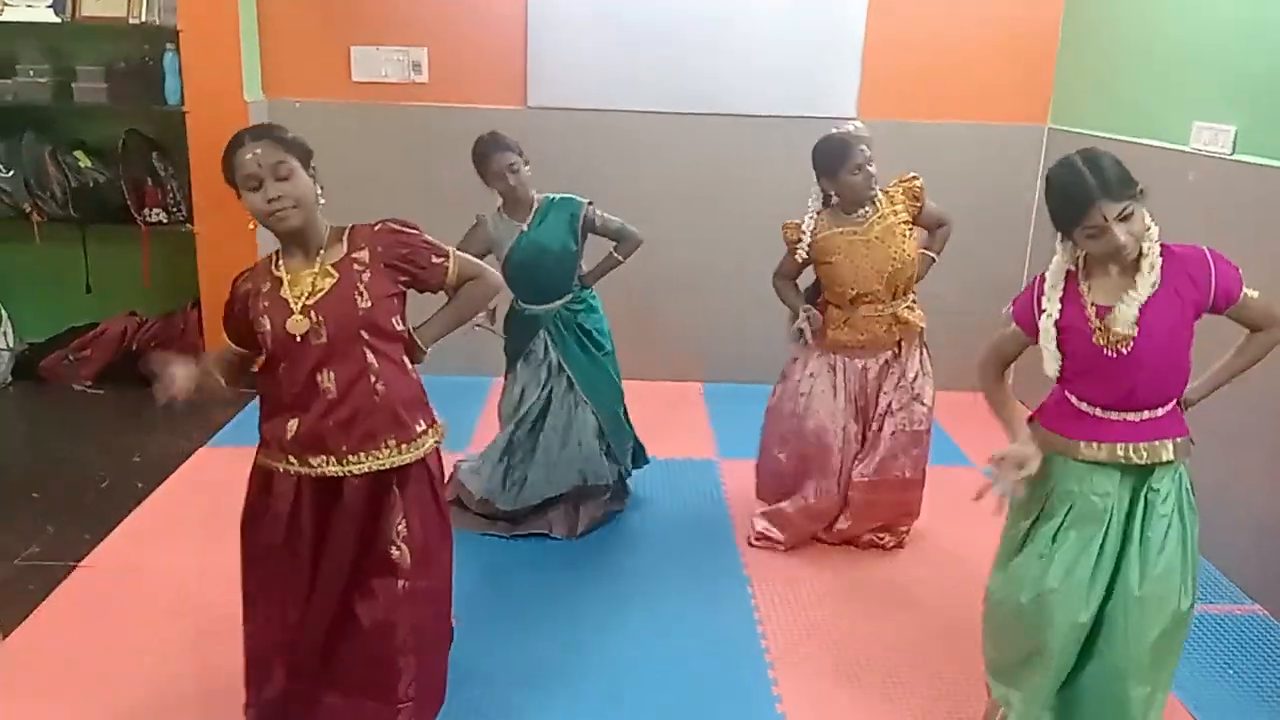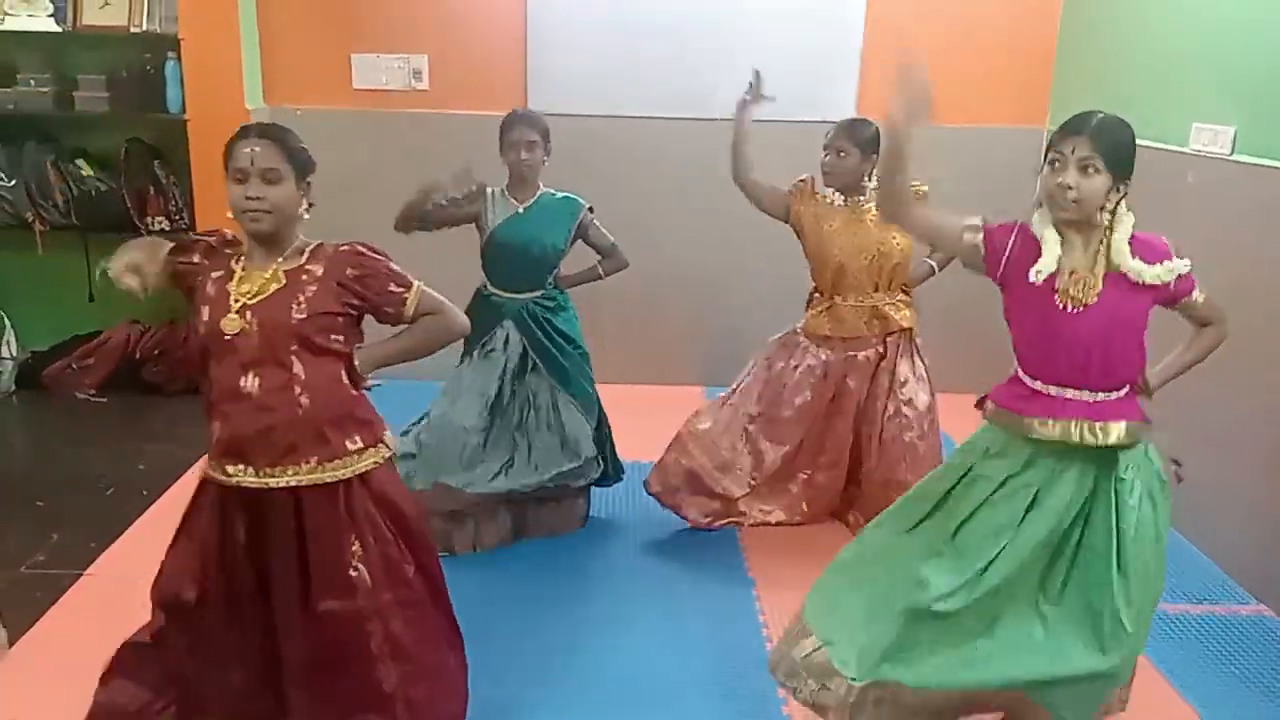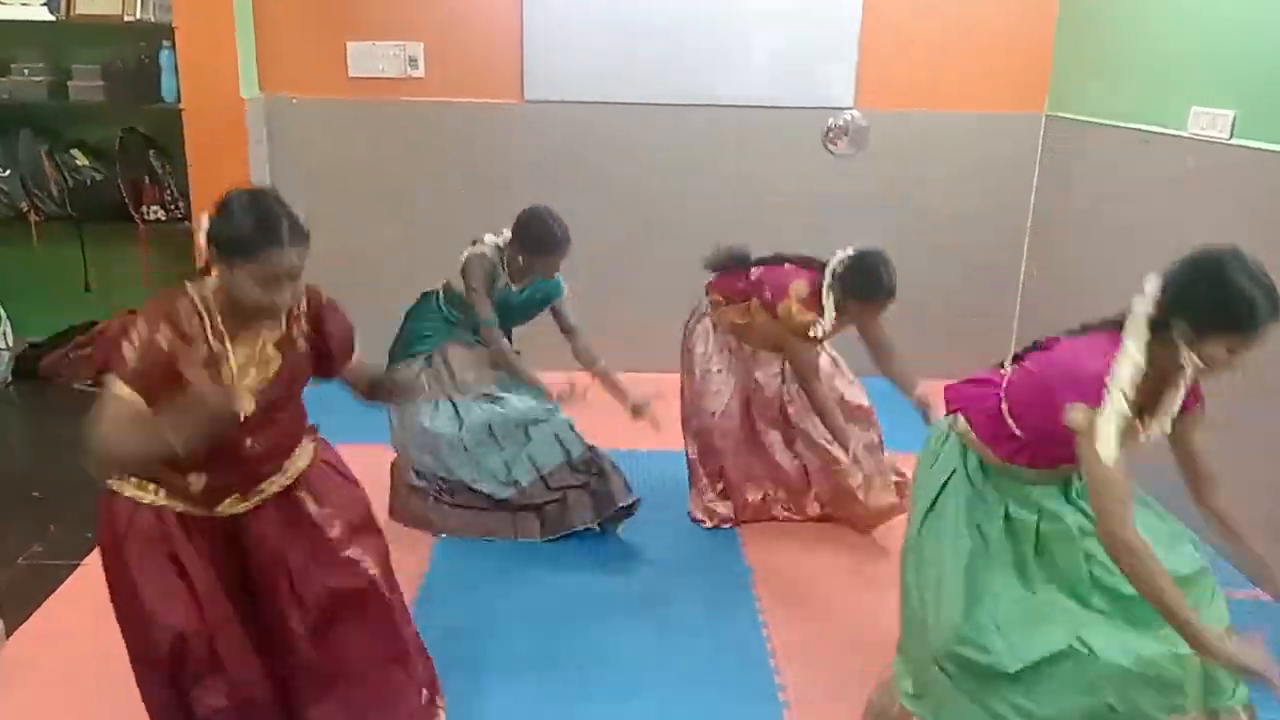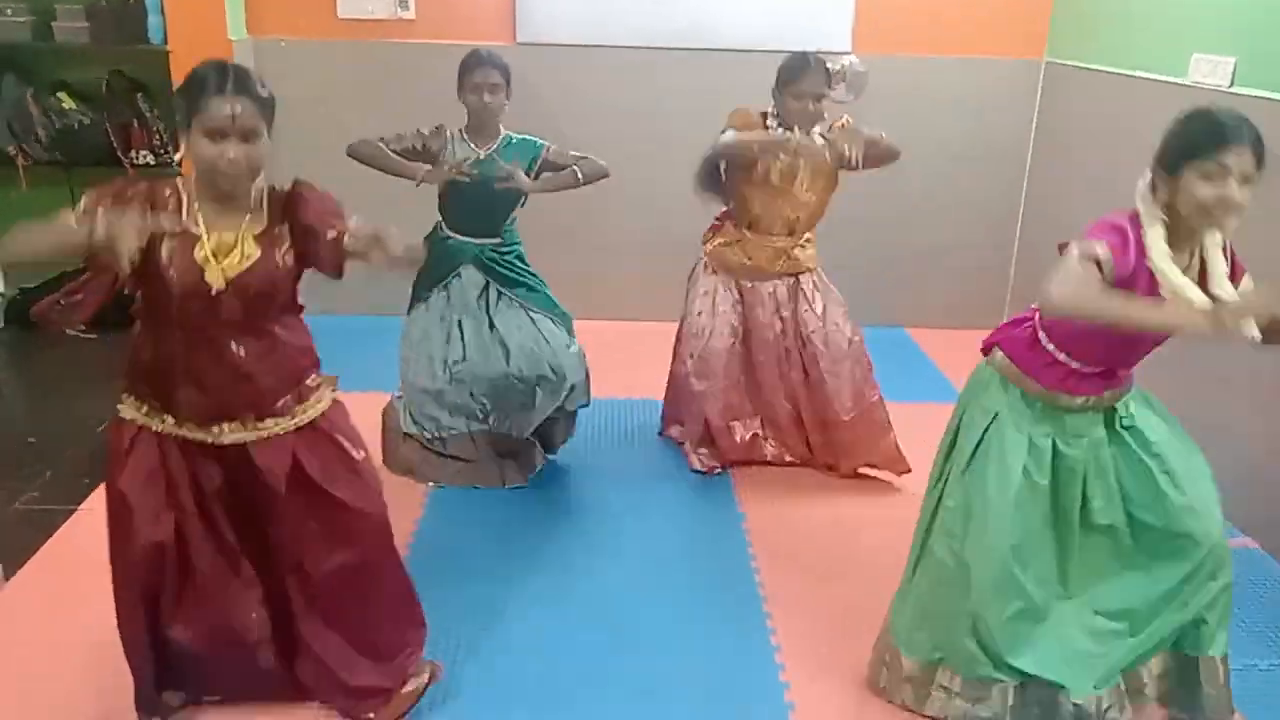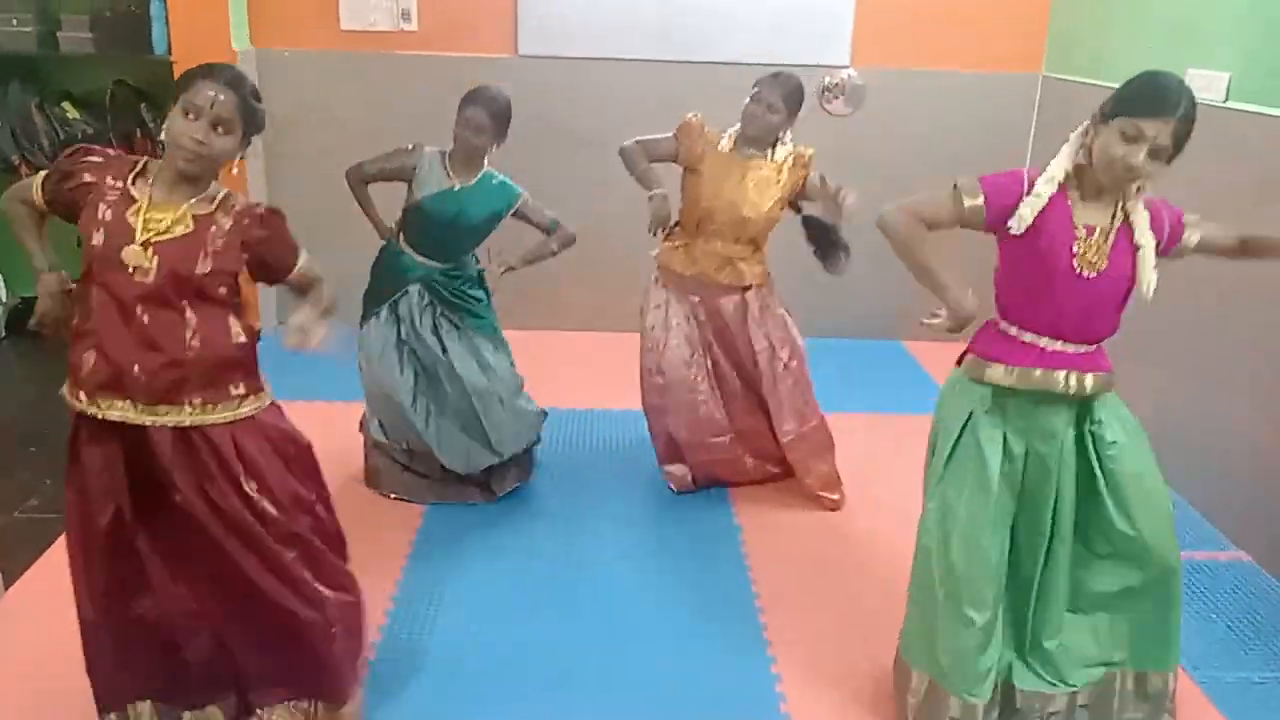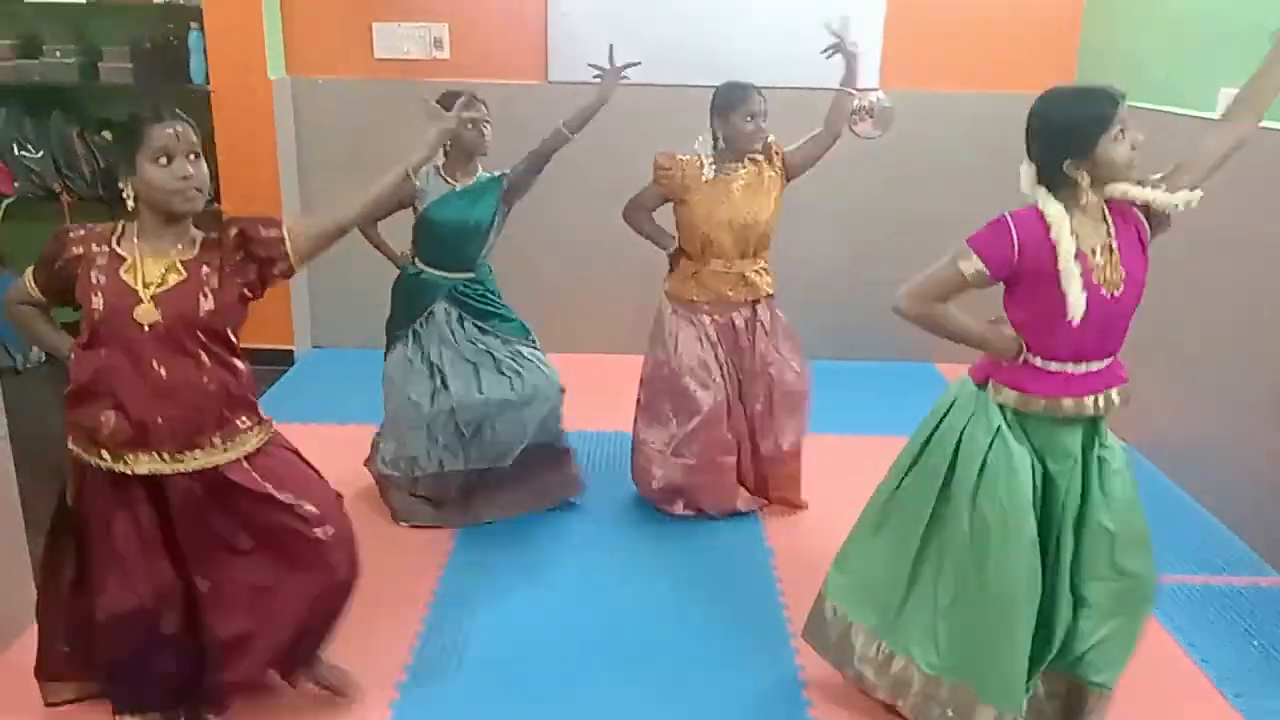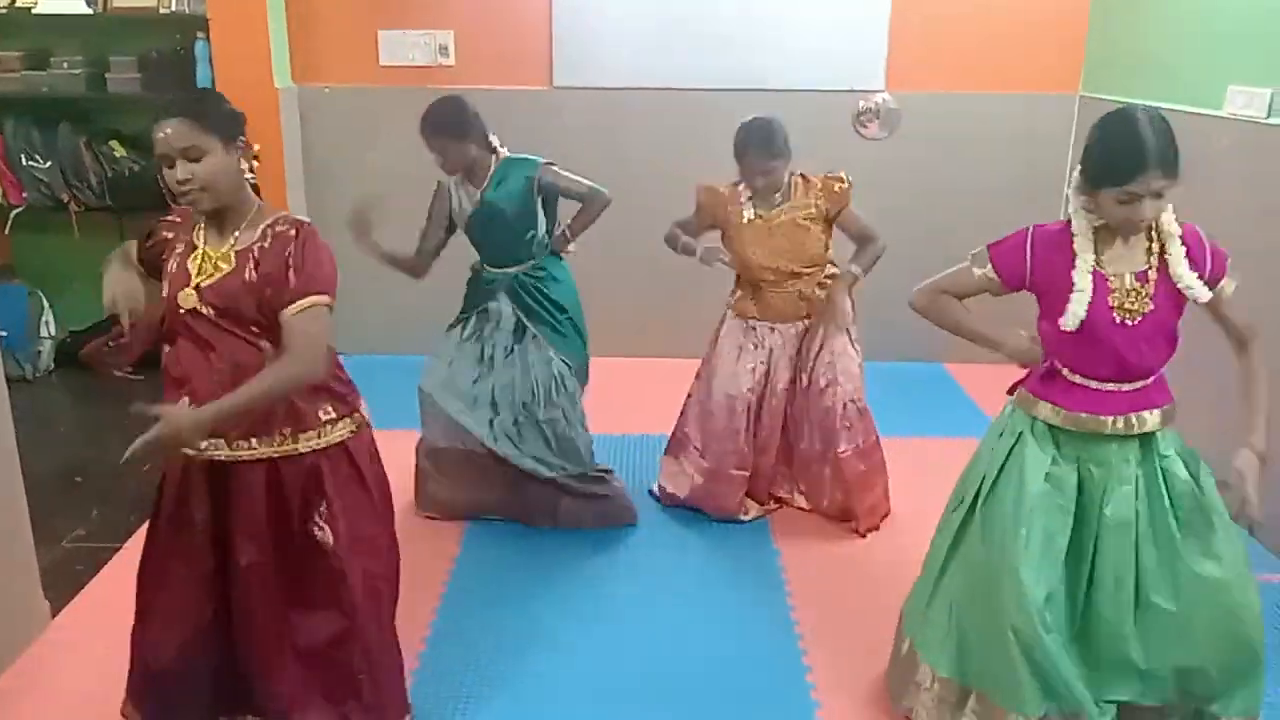
dt=0.7s
person 1, frame 1
left shoulder: (383, 245)
right shoulder: (251, 290)
left elbow: (486, 280)
right elbow: (240, 362)
left wrist: (417, 340)
right wrist: (195, 376)
left hip: (393, 471)
right hip: (296, 482)
left knee: (391, 624)
right knee: (292, 626)
person 1, frame 2
left shoulder: (344, 267)
right shoulder: (207, 260)
left elbow: (449, 322)
right elbow: (134, 264)
left wrist: (361, 360)
right wrist: (134, 261)
left hip: (340, 482)
right hip: (237, 492)
left knee: (370, 628)
right knee: (206, 628)
person 1, frame 3
left shoulder: (310, 313)
right shoulder: (165, 331)
left elbow: (360, 381)
right elbow: (109, 452)
right wrist: (192, 422)
left hip: (285, 484)
right hip: (173, 509)
left knee: (354, 588)
right knee: (196, 651)
person 1, frame 4
left shoulder: (296, 212)
right shoulder: (146, 212)
left elbow: (377, 245)
left wrist: (379, 243)
right wrist: (98, 232)
left hip: (290, 425)
right hip: (174, 438)
left knee: (347, 544)
right knee: (176, 571)
person 1, frame 5
left shoulder: (246, 224)
right shoulder: (95, 176)
left elbow: (310, 283)
left wrist: (310, 315)
left hip: (218, 425)
right hip: (114, 425)
left knee: (271, 555)
right knee: (129, 573)
person 1, frame 6
left shoulder: (235, 250)
right shoulder: (81, 251)
left elbow: (337, 223)
left wrist: (426, 149)
right wrist: (73, 355)
left hip: (224, 456)
right hip: (121, 470)
left knee: (318, 539)
right knee: (131, 602)
left ankle: (268, 654)
person 1, frame 7
left shoulder: (294, 243)
right shoulder: (174, 238)
left elbow: (306, 361)
right elbow: (127, 262)
left wrist: (199, 421)
right wrist: (120, 273)
left hip: (307, 453)
right hip: (209, 457)
left knee: (336, 595)
right knee: (188, 599)
person 2, frame 1
left shoulder: (1198, 270)
right shoulder: (1050, 292)
right elbow: (993, 367)
left wrist: (1197, 390)
right wrist: (1020, 440)
left hip: (1154, 478)
right hip: (1064, 469)
left knee: (1137, 632)
right knee: (1047, 613)
person 2, frame 2
left shoulder: (1150, 258)
right shoulder: (1012, 244)
left elbow: (1214, 324)
right elbow: (898, 209)
left wrist: (1156, 377)
right wrist: (898, 135)
left hip: (1115, 468)
right hip: (1017, 453)
left knee: (1097, 620)
right knee: (948, 572)
person 2, frame 3
left shoulder: (1181, 374)
right shoulder: (1096, 374)
left elbow: (1201, 480)
right elbow: (1118, 535)
left hip: (1059, 478)
right hip: (979, 472)
left knee: (1186, 581)
right knee: (964, 629)
person 2, frame 4
left shoulder: (1211, 253)
right shoulder: (1116, 238)
right elbow: (1059, 303)
right wrist: (1190, 320)
left hip: (1108, 411)
right hip: (1023, 405)
left knee: (1190, 534)
right knee: (994, 556)
person 2, frame 5
left shoulder: (1151, 221)
right shoulder: (1025, 192)
left elbow: (1225, 241)
right elbow: (897, 217)
right wrist: (953, 295)
left hip: (1088, 414)
right hip: (997, 407)
left knee: (1143, 552)
right knee: (972, 561)
person 2, frame 6
left shoulder: (1137, 215)
right shoulder: (1022, 233)
right elbow: (913, 301)
right wrist: (993, 341)
left hip: (1087, 430)
right hip: (1009, 426)
left knee: (1114, 573)
right knee: (998, 582)
person 2, frame 7
left shoulder: (1191, 250)
right shoulder: (1041, 249)
left elbow: (1248, 342)
right elbow: (927, 297)
left wrist: (1253, 447)
right wrist: (1013, 346)
left hip: (1145, 452)
right hip: (1047, 445)
left knee: (1214, 605)
right knee: (1020, 600)
person 3, frame 1
left shoulder: (570, 210)
right shoulder: (488, 230)
left elbow: (632, 238)
left wrist: (591, 277)
left hip: (579, 329)
right hip: (530, 333)
left knee: (584, 424)
right knee: (526, 427)
left ankle: (580, 503)
right ankle: (517, 499)
person 3, frame 2
left shoulder: (568, 208)
right shoulder: (482, 202)
left elbow: (618, 258)
right elbow: (405, 223)
left wrist: (566, 280)
right wrist: (431, 197)
left hip: (549, 329)
right hip: (494, 327)
left knee: (558, 427)
right knee: (464, 424)
left ankle: (555, 513)
person 3, frame 3
left shoulder: (550, 284)
right shoulder: (481, 264)
left elbow: (578, 342)
right elbow: (494, 343)
left wrist: (625, 397)
right wrist: (547, 393)
left hip: (486, 352)
right hip: (433, 342)
left knee: (535, 416)
right knee: (433, 428)
right ankle: (445, 501)
person 3, frame 4
left shoulder: (527, 150)
right shoulder: (440, 142)
left elbow: (598, 168)
right elbow: (359, 148)
left wrist: (535, 184)
right wrist: (426, 175)
left hip: (503, 267)
right hip: (449, 266)
left knee: (550, 354)
right knee: (436, 367)
left ankle: (519, 442)
right ankle: (447, 451)
person 3, frame 5
left shoulder: (503, 192)
right shoulder: (418, 162)
left elbow: (563, 233)
right elbow: (356, 174)
left wrist: (513, 265)
right wrist: (381, 228)
left hip: (456, 291)
right hip: (400, 284)
left knee: (485, 383)
right knee: (393, 383)
left ankle: (485, 468)
right ankle: (409, 468)
person 3, frame 6
left shoulder: (500, 188)
right shoulder: (419, 183)
left elbow: (551, 145)
right elbow: (365, 219)
left wrist: (605, 92)
right wrist: (397, 260)
left hip: (475, 302)
right hip: (422, 304)
left knee: (528, 381)
right knee: (417, 404)
left ankle: (505, 482)
right ankle: (420, 490)
person 3, frame 7
left shoulder: (528, 172)
right shoulder: (448, 194)
left elbow: (598, 197)
right elbow: (419, 267)
left wrist: (559, 242)
right wrist: (375, 247)
left hip: (541, 296)
right hip: (490, 298)
left knee: (546, 394)
right knee: (448, 390)
left ankle: (559, 493)
right ankle: (464, 487)
person 4, frame 1
left shoulder: (902, 202)
right shoulder: (815, 233)
left elbow: (944, 226)
right elbow: (781, 279)
left wrist: (921, 266)
right wrist: (800, 310)
left hip: (898, 350)
right hip: (835, 351)
left knee: (897, 445)
right knee: (816, 439)
left ankle: (868, 522)
right ankle: (791, 518)
person 4, frame 2
right shoulder: (809, 205)
right elbow: (743, 180)
left wrist: (920, 273)
right wrist: (742, 116)
left hip: (891, 349)
right hip: (823, 344)
left knee: (900, 441)
right knee: (774, 417)
left ankle: (881, 512)
person 4, frame 3
left shoulder: (860, 297)
right shoulder: (797, 307)
left elbow: (884, 351)
right elbow: (809, 382)
left wrist: (916, 394)
right wrist: (847, 443)
left hip: (792, 342)
right hip: (728, 332)
left knee: (848, 403)
right knee: (722, 417)
right ankle: (723, 499)
person 4, frame 4
left shoulder: (833, 144)
right shoulder: (751, 135)
left elbow: (890, 153)
right elbow: (722, 150)
left wrist: (854, 144)
right wrist: (789, 143)
left hip: (797, 276)
right hip: (732, 272)
left knee: (838, 352)
right knee: (713, 360)
left ankle: (835, 448)
right ankle: (711, 442)
person 4, frame 5
left shoulder: (791, 169)
right shoulder: (701, 144)
left elbow: (834, 201)
right elbow: (631, 149)
left wrist: (836, 209)
right wrist: (656, 194)
left hip: (745, 291)
right hip: (683, 284)
left knee: (779, 377)
right knee: (678, 380)
left ankle: (794, 466)
right ankle: (696, 462)
person 4, frame 6
left shoulder: (774, 171)
right shoulder: (683, 175)
left elbow: (831, 132)
right elbow: (632, 211)
left wrist: (850, 71)
right wrist: (672, 244)
left hip: (755, 308)
right hip: (694, 308)
left knee: (774, 395)
right knee: (699, 406)
left ankle: (760, 481)
right ankle: (702, 489)
person 4, frame 7
left shoulder: (821, 195)
right shoulder: (724, 204)
left elbow: (873, 242)
right elbow: (674, 233)
left wrist: (845, 284)
right wrist: (700, 250)
left hip: (819, 318)
right hip: (754, 321)
left knee: (836, 406)
right knee: (727, 403)
left ankle: (847, 499)
right ankle: (727, 491)
